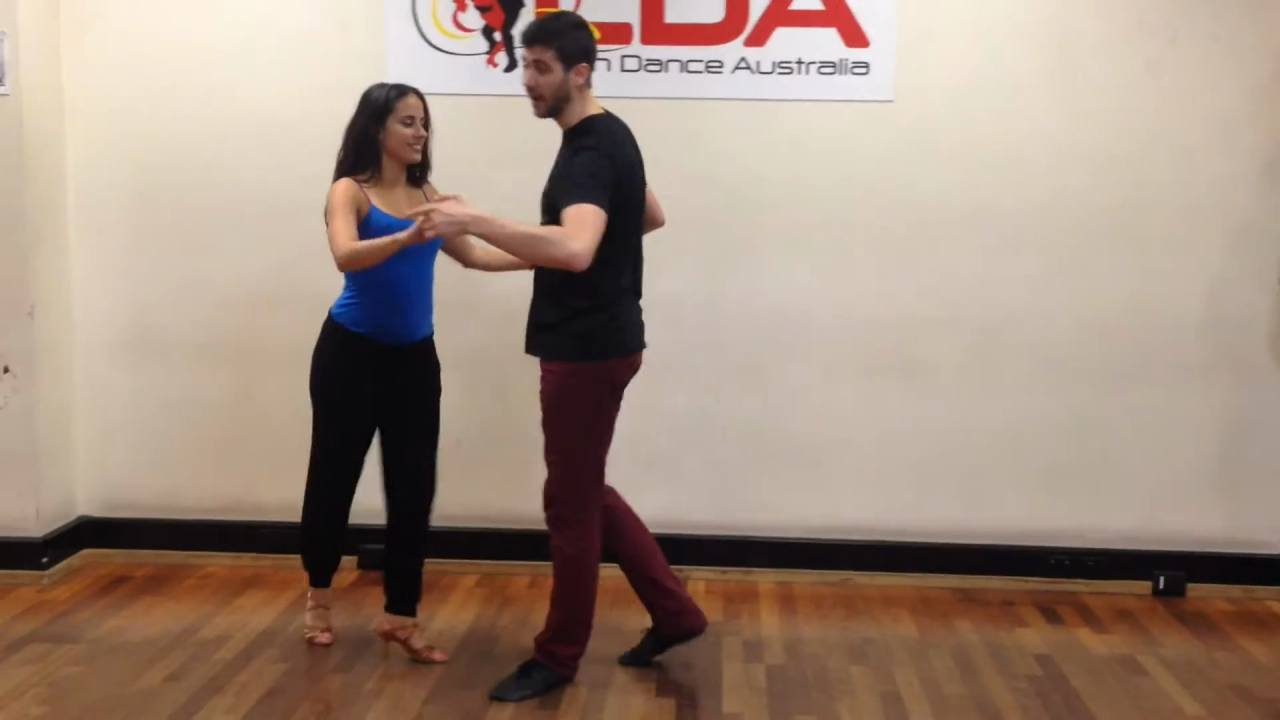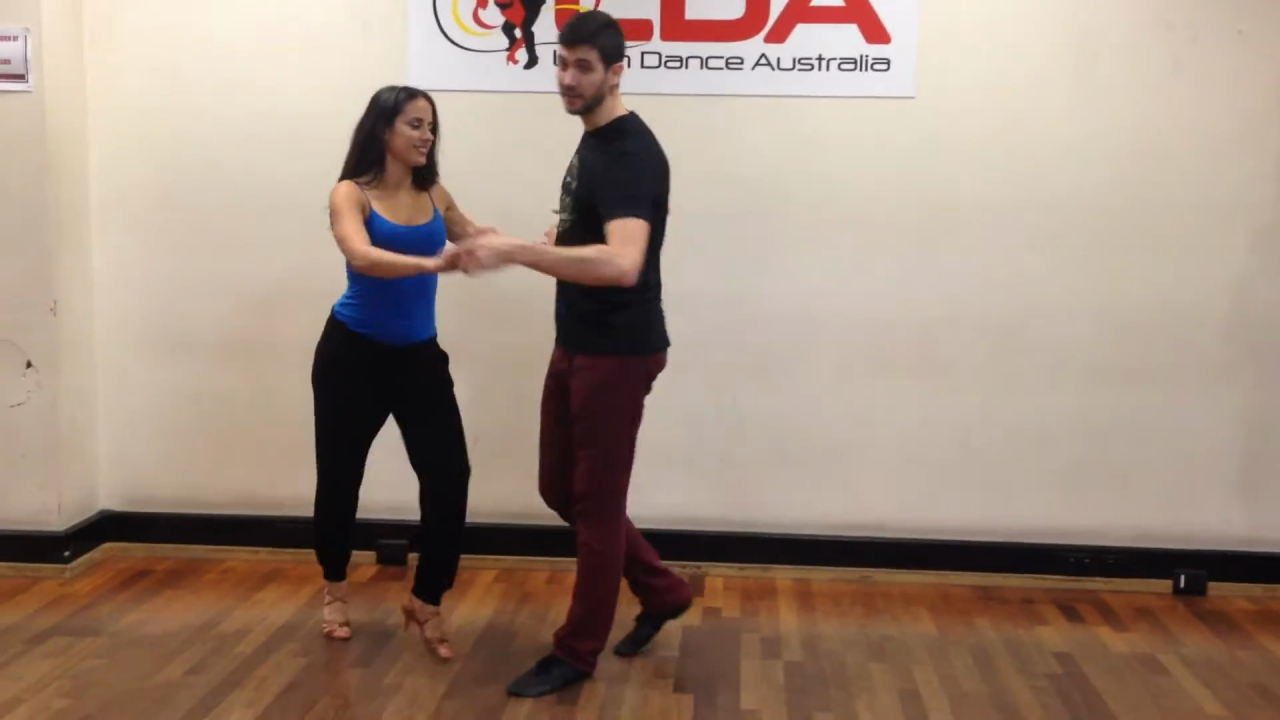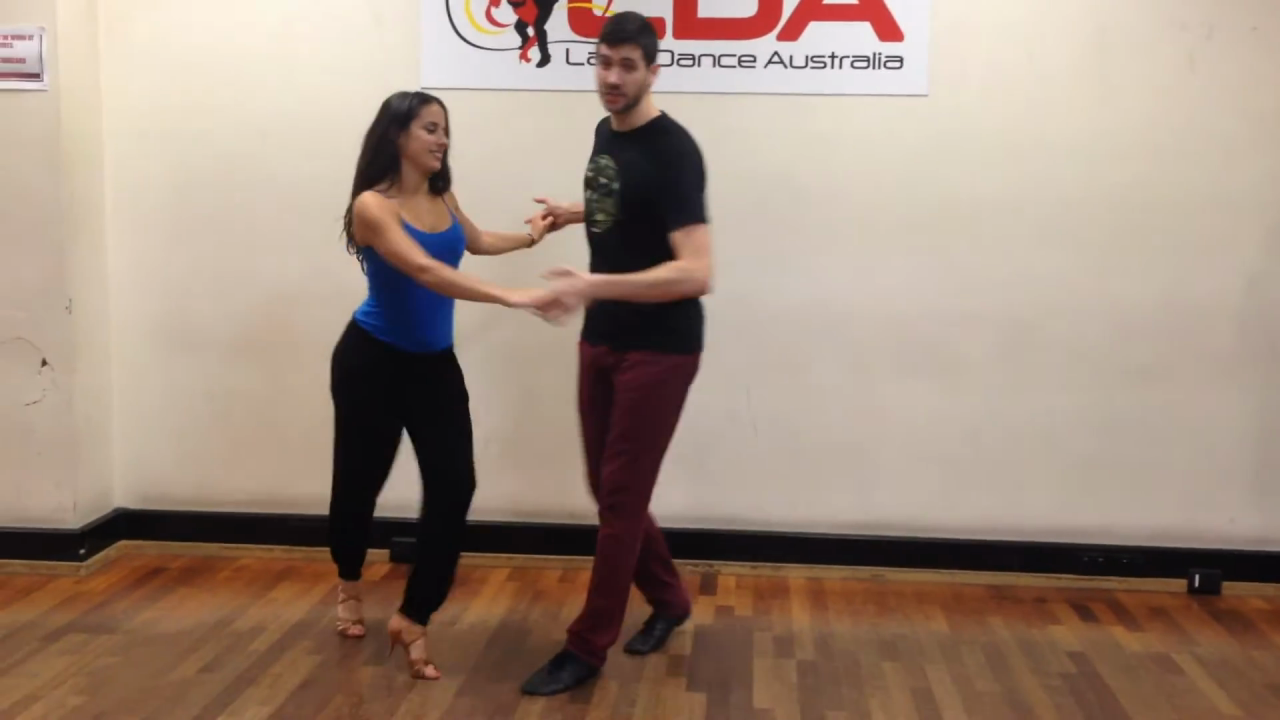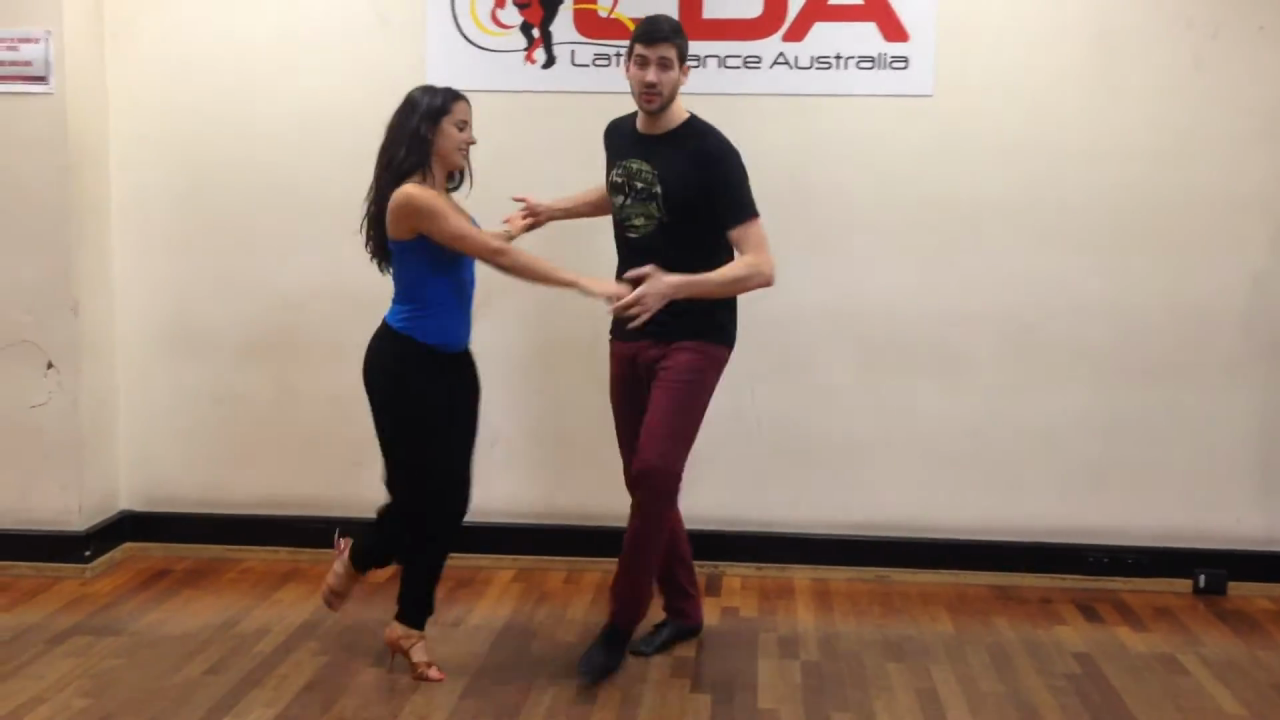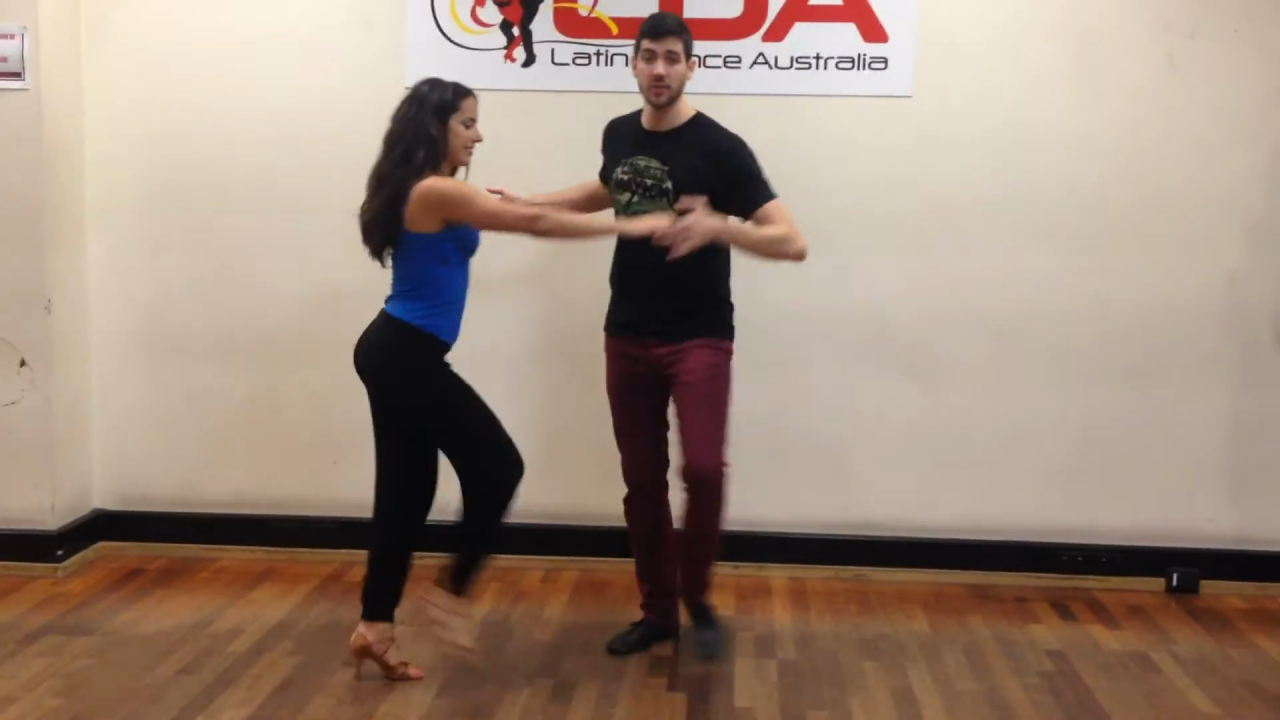
dt=0.2s
person 1, frame 1
left shoulder: (593, 150)
right shoulder: (598, 136)
left elbow: (574, 250)
right elbow: (653, 216)
left wrist: (474, 221)
left hip: (590, 350)
right hip: (577, 346)
left knee: (570, 503)
right knee: (584, 493)
left ankle: (558, 655)
right ankle: (673, 611)
person 1, frame 2
left shoulder: (632, 151)
right shoulder: (596, 134)
left elbow: (623, 265)
left wrist: (517, 249)
left hip: (619, 350)
right hip: (576, 342)
left knee: (595, 499)
right knee: (559, 487)
left ankle: (577, 650)
right ankle: (661, 590)
person 1, frame 3
left shoulder: (674, 151)
right shoulder: (606, 133)
left elbow: (695, 273)
left wrist: (596, 284)
right wrist: (571, 213)
left hip: (659, 346)
right hip: (601, 341)
left knee: (622, 494)
right knee: (610, 490)
left ankle: (586, 648)
right ankle: (669, 600)
person 1, frame 4
left shoulder: (711, 154)
right shoulder: (618, 135)
left elbow: (760, 267)
left wrist: (674, 288)
right wrist: (553, 210)
left hip: (696, 337)
right hip: (632, 337)
left knee: (655, 469)
right knee: (643, 481)
left ankle: (620, 622)
right ankle: (682, 611)
person 1, frame 5
left shoulder: (716, 150)
right shoulder: (619, 133)
left elbow: (792, 242)
left wrist: (718, 227)
right wrist: (528, 205)
left hip: (695, 335)
right hip: (627, 336)
left knee: (703, 469)
right knee: (642, 481)
left ankle: (695, 600)
right ankle: (657, 609)
person 2, frame 1
left shoulder: (427, 194)
right shoulder: (348, 191)
left elbow: (467, 251)
right elbow: (348, 255)
left wrist: (527, 259)
right wrist: (406, 239)
left hip: (414, 356)
right hip: (351, 350)
left knee: (414, 487)
right knee: (333, 480)
left ankle: (401, 616)
right ankle: (319, 595)
person 2, frame 2
left shoulder: (433, 197)
right shoulder: (350, 195)
left elbow: (469, 240)
right elbow: (362, 257)
right wrist: (430, 262)
left hip: (416, 354)
right hip: (351, 354)
left knee: (449, 474)
right knee: (340, 480)
left ankle: (427, 601)
right ankle: (336, 591)
person 2, frame 3
left shoulder: (443, 201)
right shoulder: (371, 206)
left elbow: (476, 242)
right elbow: (427, 272)
left wrist: (527, 237)
right wrist: (510, 296)
left hip: (435, 365)
right hip: (372, 362)
left knee: (452, 489)
right knee: (359, 482)
left ankle: (413, 621)
right ankle: (349, 589)
person 2, frame 4
left shoulder: (439, 198)
right shoulder: (411, 199)
left elbow: (486, 244)
right elbow: (497, 256)
left wrist: (519, 228)
right wrist: (584, 283)
left hip: (449, 364)
right hip: (405, 364)
left knee: (445, 499)
right knee: (422, 497)
left ankle: (409, 628)
right ankle: (354, 556)
person 2, frame 5
left shoulder: (422, 194)
right shoulder: (436, 193)
right elbow: (533, 220)
left wrist: (478, 215)
right wrist: (626, 226)
left hip: (393, 352)
right hip: (407, 357)
left knee: (405, 491)
right knee: (497, 468)
left ankle: (375, 627)
right ankle: (451, 593)
